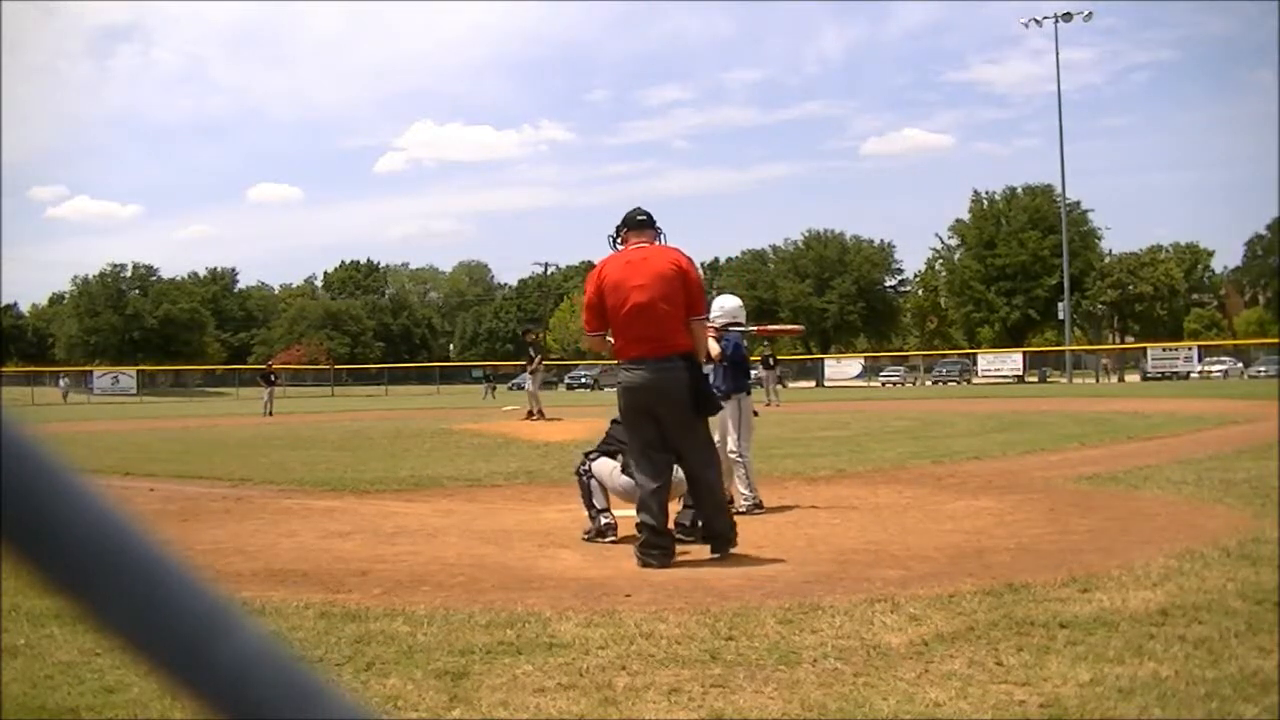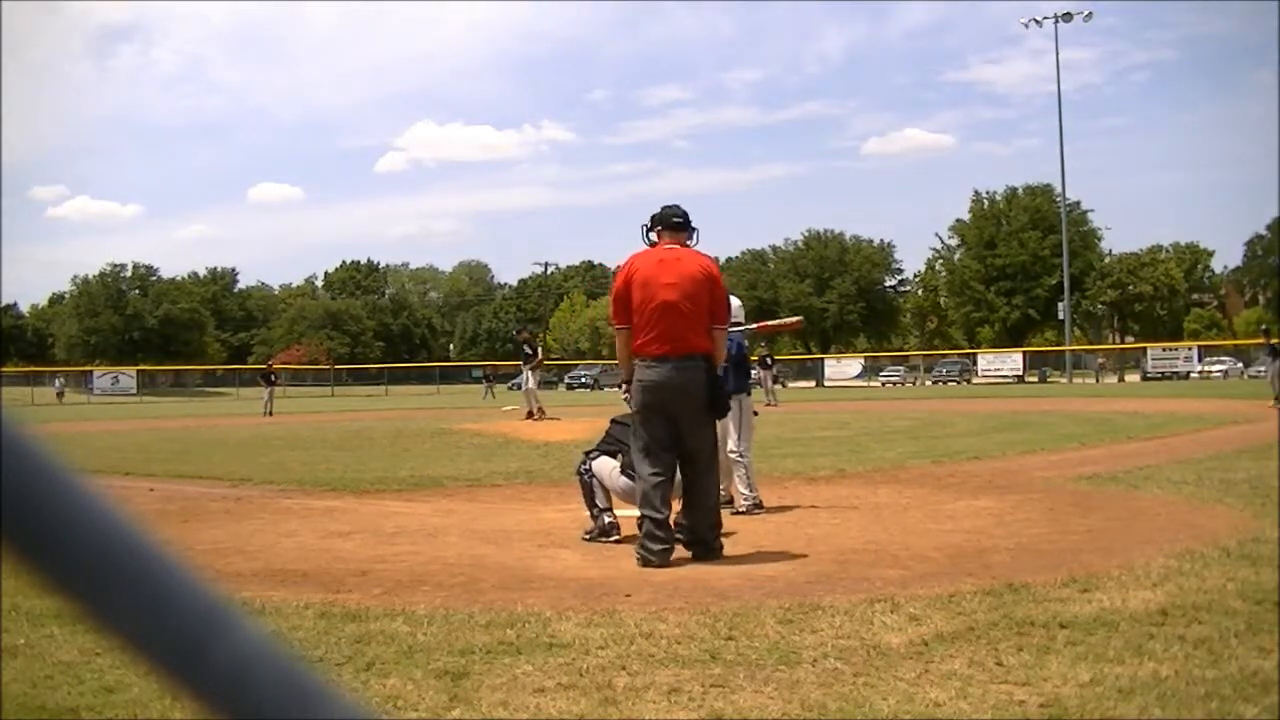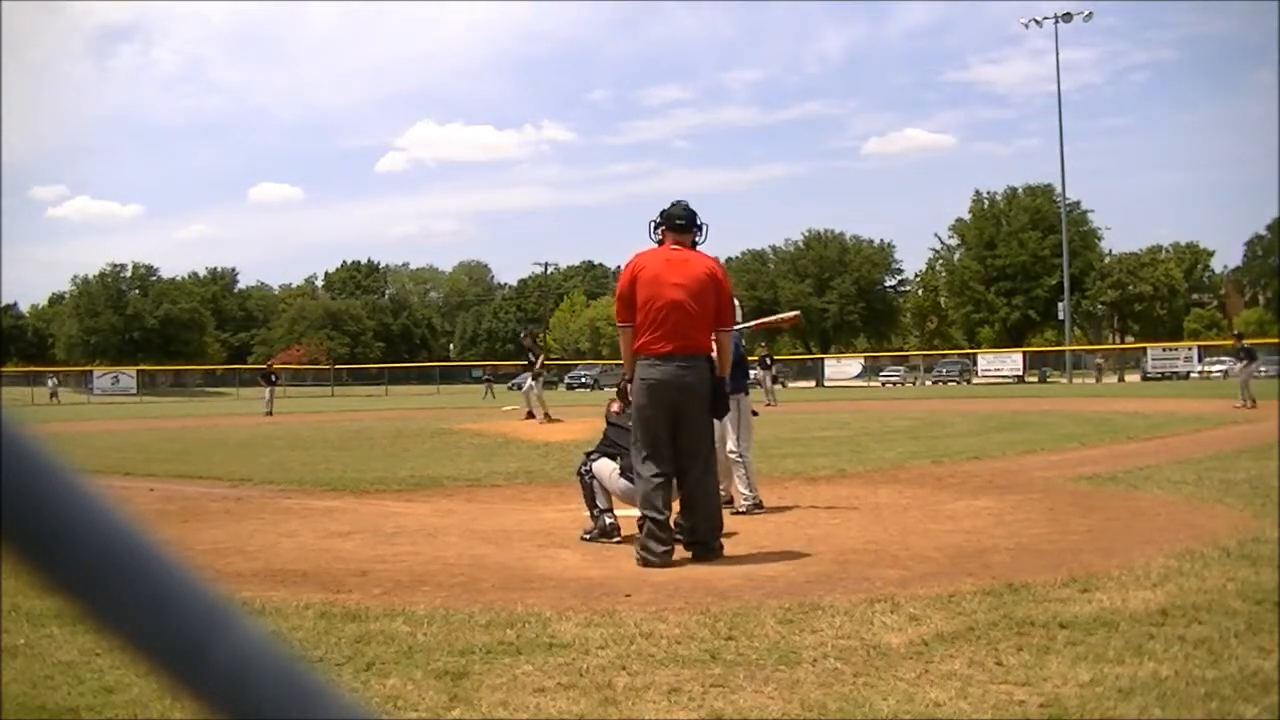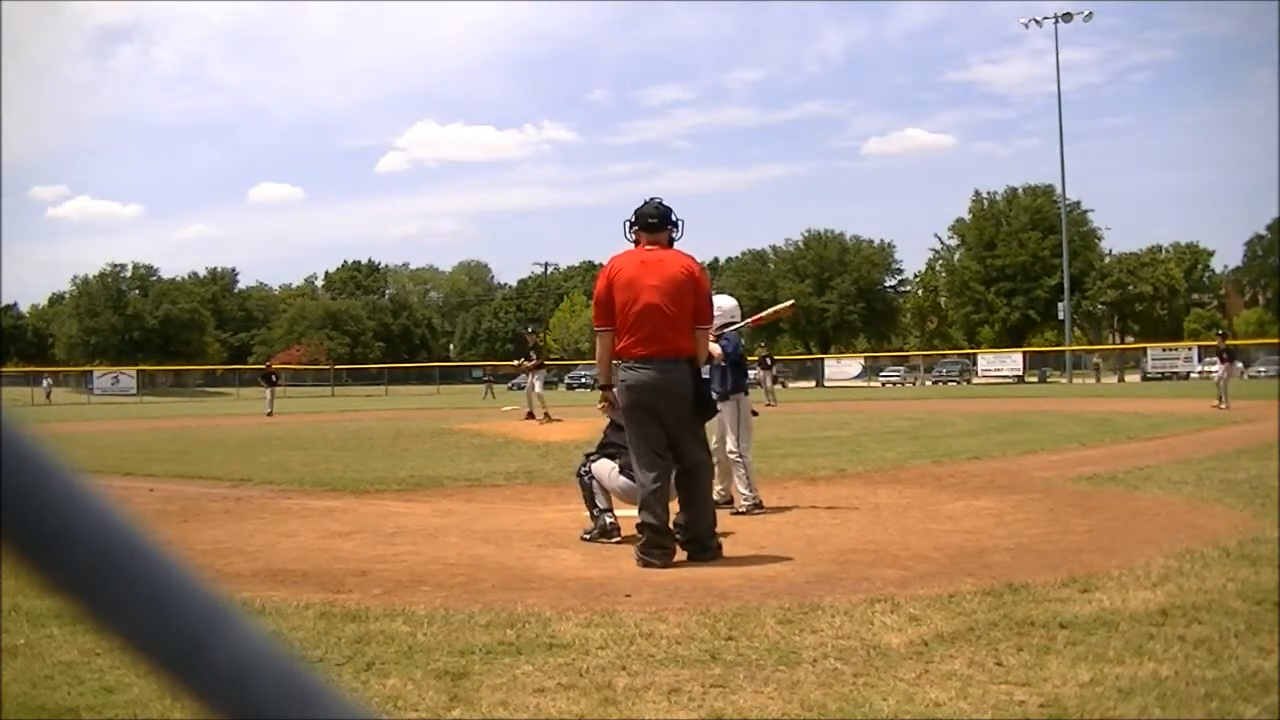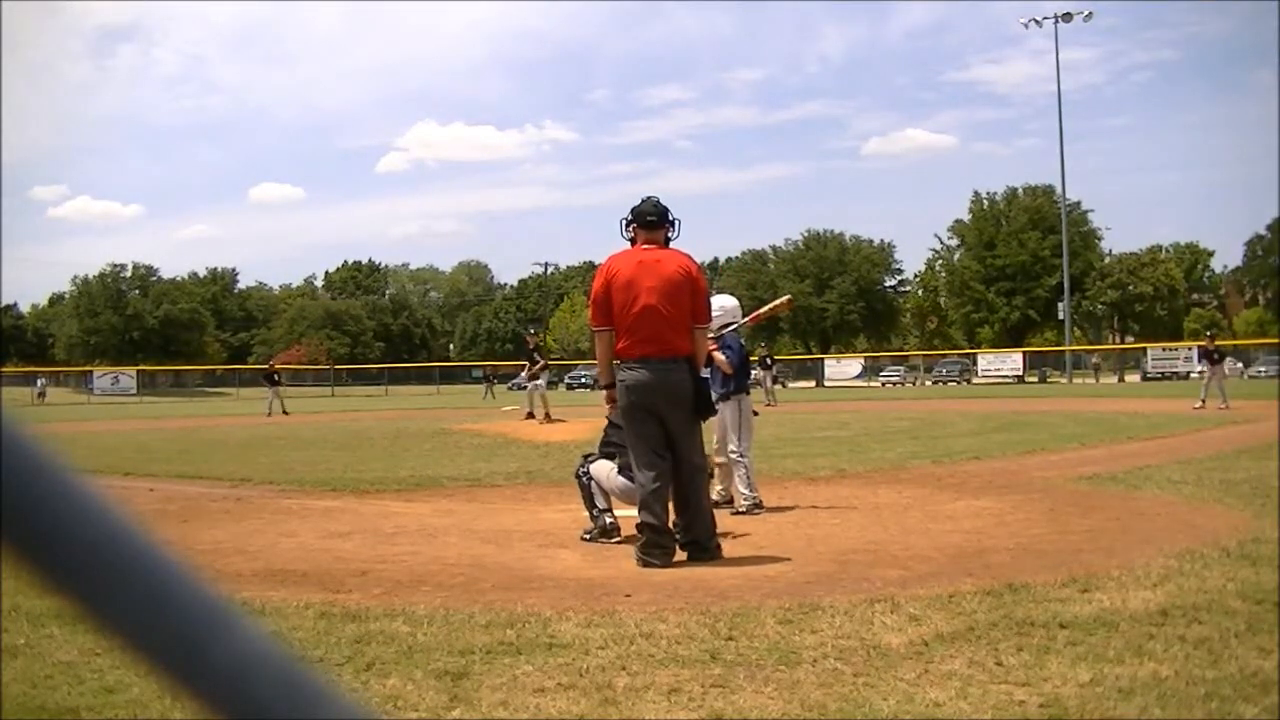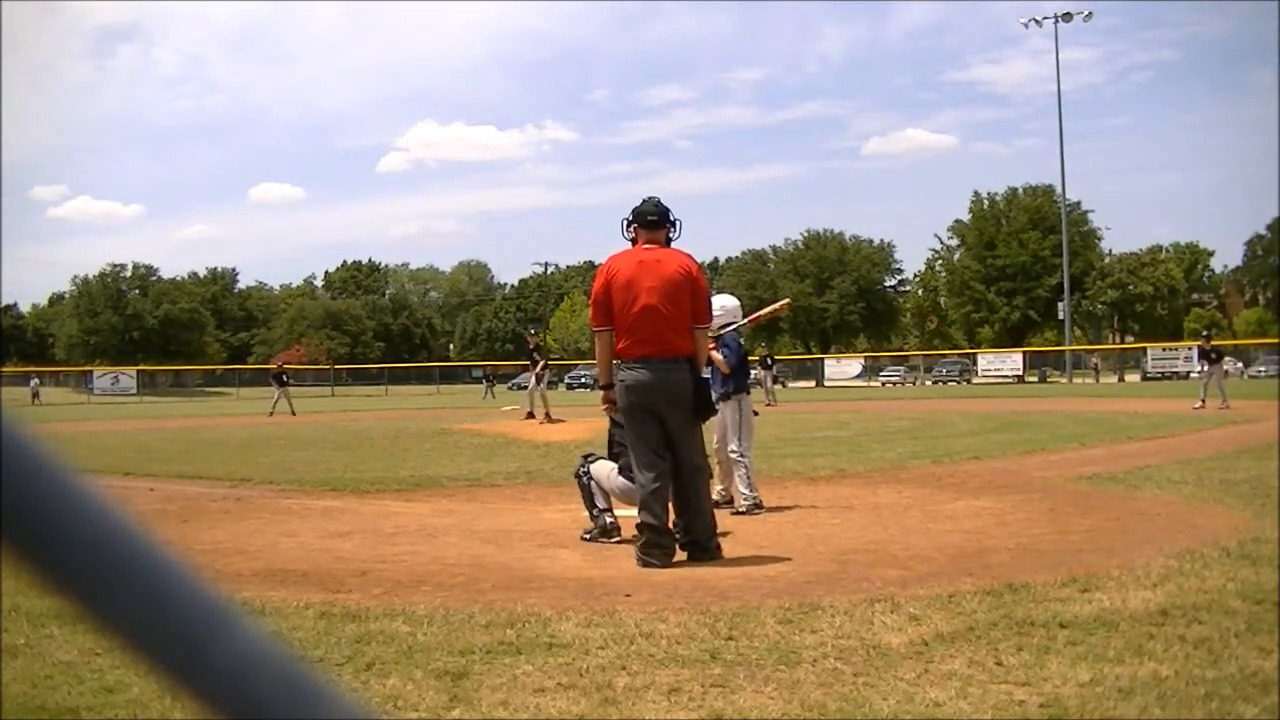
dt=0.5s
person 1, frame 1
left shoulder: (603, 271)
right shoulder: (678, 260)
left elbow: (593, 340)
right elbow: (698, 324)
right wrist: (697, 368)
left hip: (633, 377)
right hip: (678, 371)
left knee: (648, 466)
right knee: (699, 459)
left ankle: (654, 548)
right ankle: (720, 535)
person 1, frame 2
left shoulder: (633, 266)
right shoulder: (706, 267)
left elbow: (622, 332)
right elbow: (719, 332)
left wrist: (627, 378)
right wrist: (713, 375)
left hip: (650, 373)
right hip: (695, 371)
left knee: (651, 463)
right knee: (700, 463)
left ankle: (654, 545)
right ankle: (704, 543)
person 1, frame 3
left shoulder: (637, 265)
right shoulder: (711, 268)
left elbow: (626, 330)
right elbow: (724, 333)
left wrist: (628, 377)
right wrist: (722, 380)
left hip: (651, 372)
right hip: (697, 373)
left knee: (652, 463)
right knee: (699, 464)
left ankle: (654, 545)
right ankle: (704, 543)
person 1, frame 4
left shoulder: (613, 268)
right shoulder: (689, 266)
left elbow: (604, 334)
right elbow: (702, 330)
left wrist: (605, 385)
right wrist: (697, 375)
left hip: (634, 375)
right hip: (679, 373)
left knee: (649, 465)
right knee: (694, 462)
left ankle: (655, 548)
right ankle: (701, 543)
person 1, frame 5
left shoulder: (611, 268)
right shoulder: (686, 266)
left elbow: (602, 333)
right elbow: (700, 331)
left wrist: (608, 384)
right wrist: (697, 376)
left hip: (633, 376)
right hip: (678, 373)
left knee: (648, 465)
right knee: (689, 463)
left ankle: (655, 548)
right ankle: (700, 543)
person 1, frame 6
left shoulder: (611, 268)
right shoulder: (687, 266)
left elbow: (602, 334)
right elbow: (701, 330)
left wrist: (606, 385)
right wrist: (697, 376)
left hip: (632, 375)
right hip: (678, 373)
left knee: (648, 465)
right knee: (690, 463)
left ankle: (654, 547)
right ankle: (700, 543)
person 2, frame 1
left shoulder: (733, 338)
right shoulder: (726, 337)
left elbow: (717, 354)
right elbow: (706, 354)
left wrist: (710, 337)
right wrist: (709, 336)
left hip: (736, 401)
right hip: (726, 401)
left knee: (736, 450)
right knee: (719, 448)
left ankle: (750, 500)
right ankle: (723, 494)
person 2, frame 2
left shoulder: (735, 337)
right shoulder: (727, 337)
left elbow: (724, 356)
left hip: (736, 401)
left knee: (737, 450)
right knee: (720, 448)
left ankle: (750, 500)
right ankle: (723, 494)
person 2, frame 3
left shoulder: (732, 339)
left hip: (734, 400)
left knee: (736, 451)
right knee: (719, 450)
left ankle: (750, 500)
right ankle: (723, 494)
person 2, frame 4
left shoulder: (731, 337)
right shoulder: (721, 338)
left elbow: (720, 354)
left wrist: (707, 341)
left hip: (734, 401)
right hip: (722, 401)
left knee: (736, 450)
right knee: (719, 449)
left ankle: (750, 500)
right ankle: (722, 495)
person 2, frame 5
left shoulder: (731, 339)
right shoulder: (721, 339)
left elbow: (729, 367)
left wrist: (711, 348)
left hip: (735, 401)
right hip: (723, 401)
left knee: (737, 450)
right knee: (720, 449)
left ankle: (751, 500)
right ankle: (722, 494)
person 2, frame 6
left shoulder: (730, 338)
right shoulder: (721, 338)
left elbow: (726, 366)
left wrist: (709, 347)
left hip: (736, 400)
right hip: (724, 401)
left knee: (737, 450)
right knee: (721, 448)
left ankle: (751, 500)
right ankle: (722, 494)
